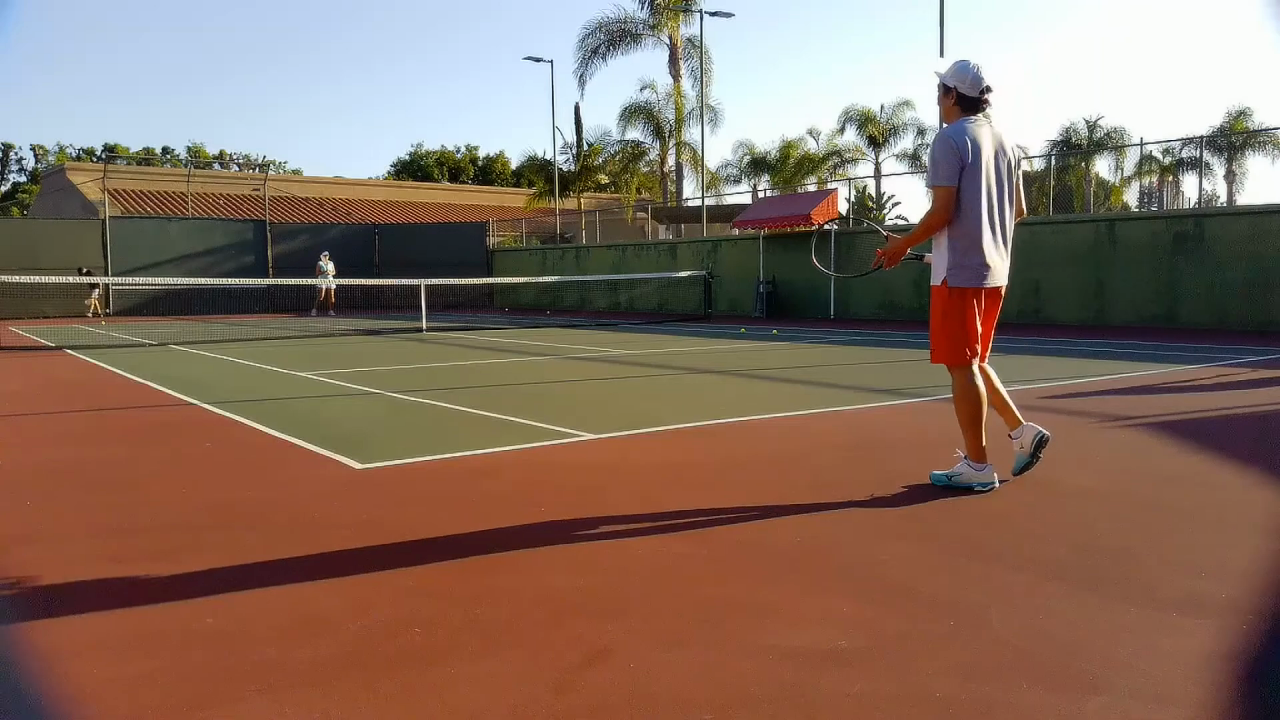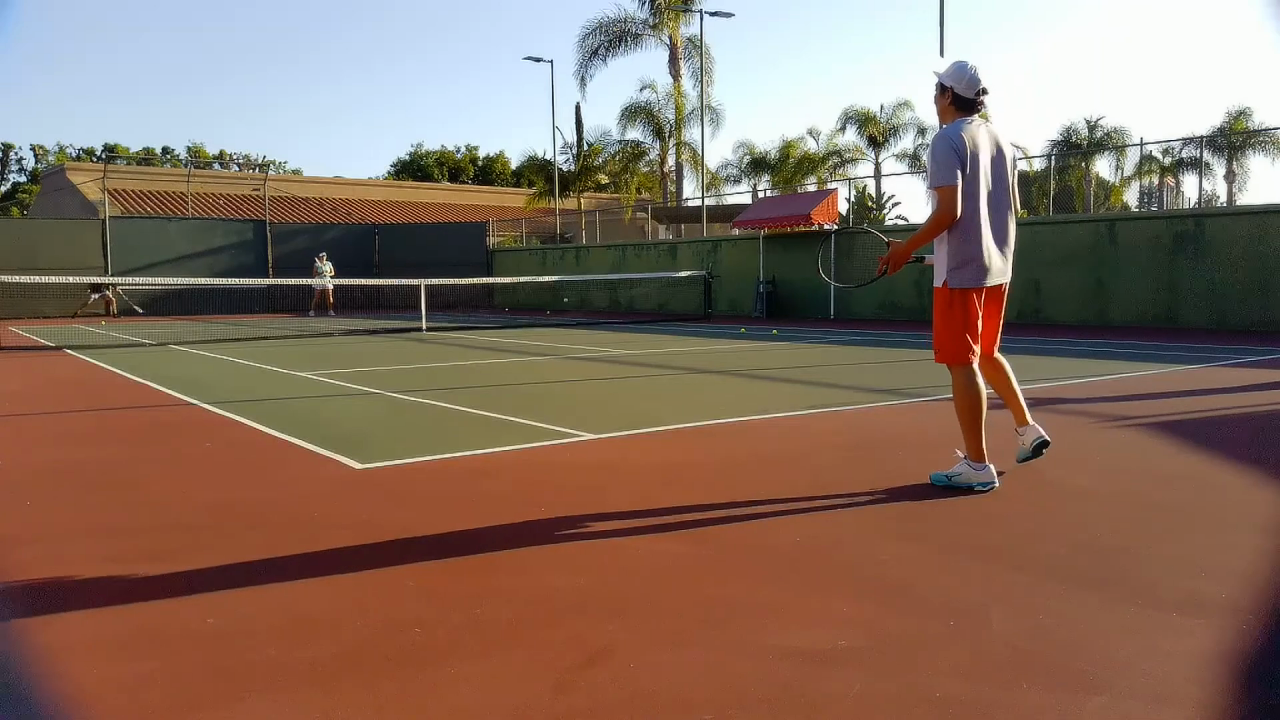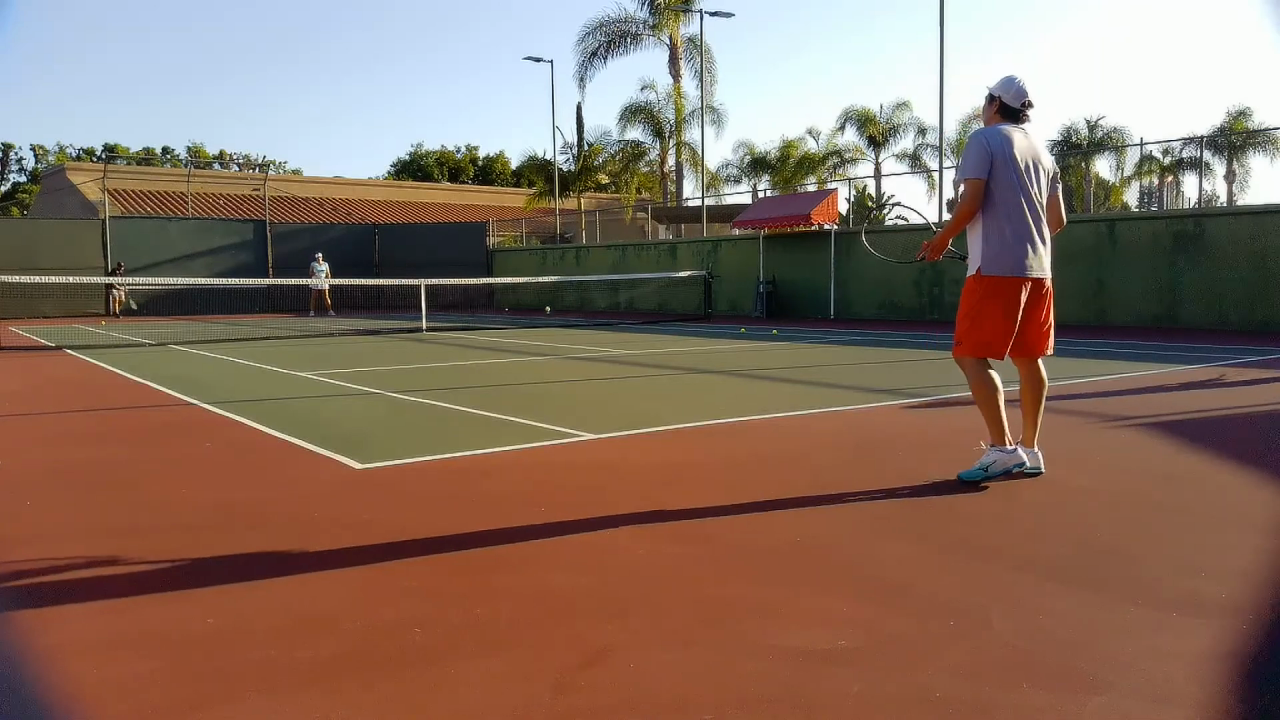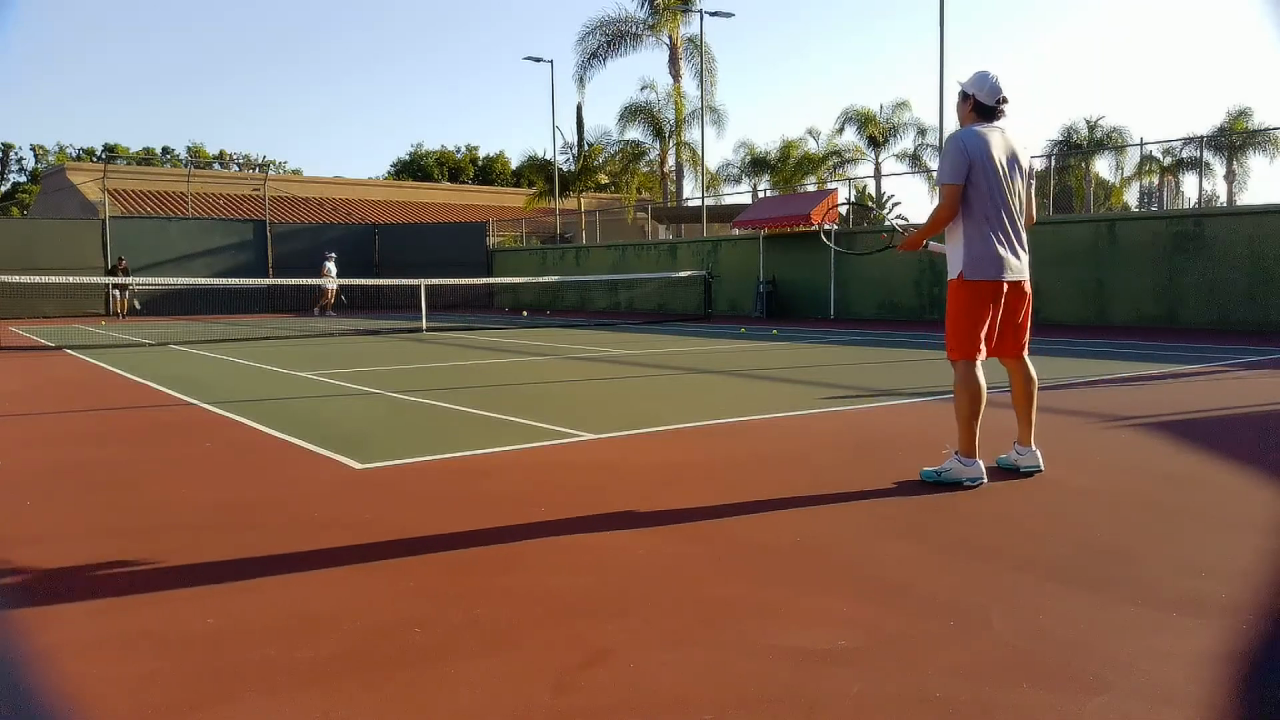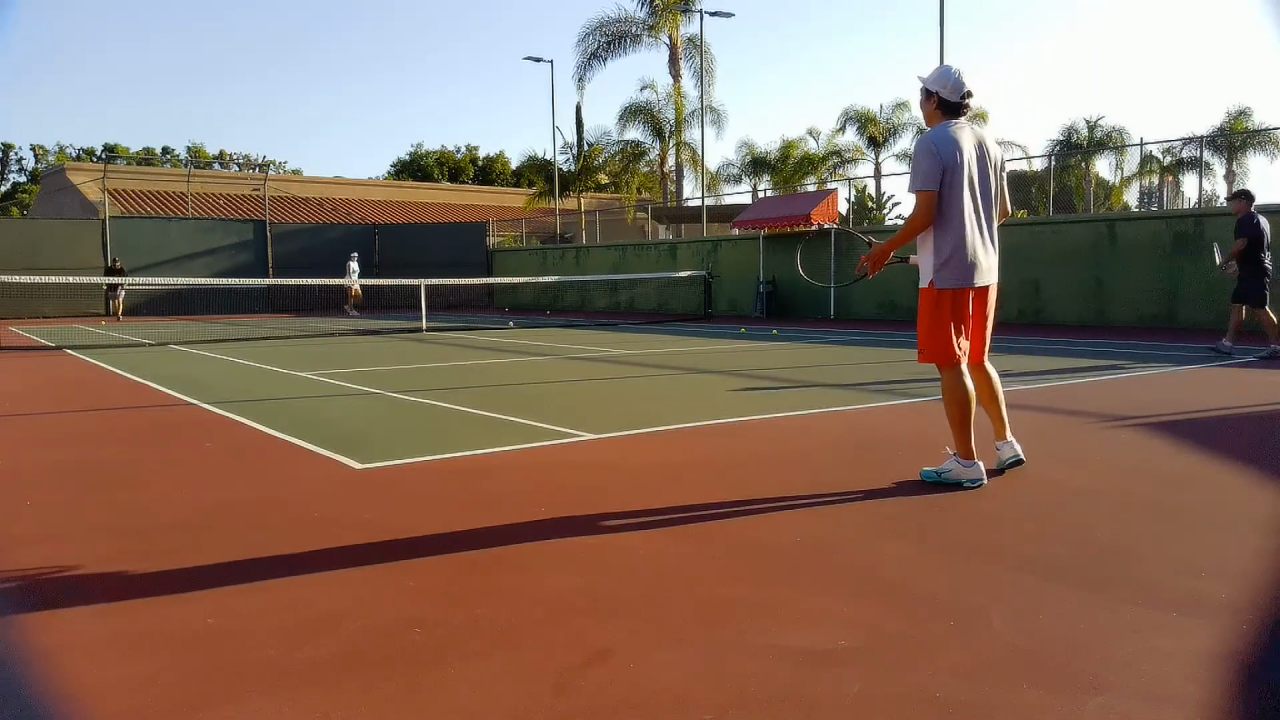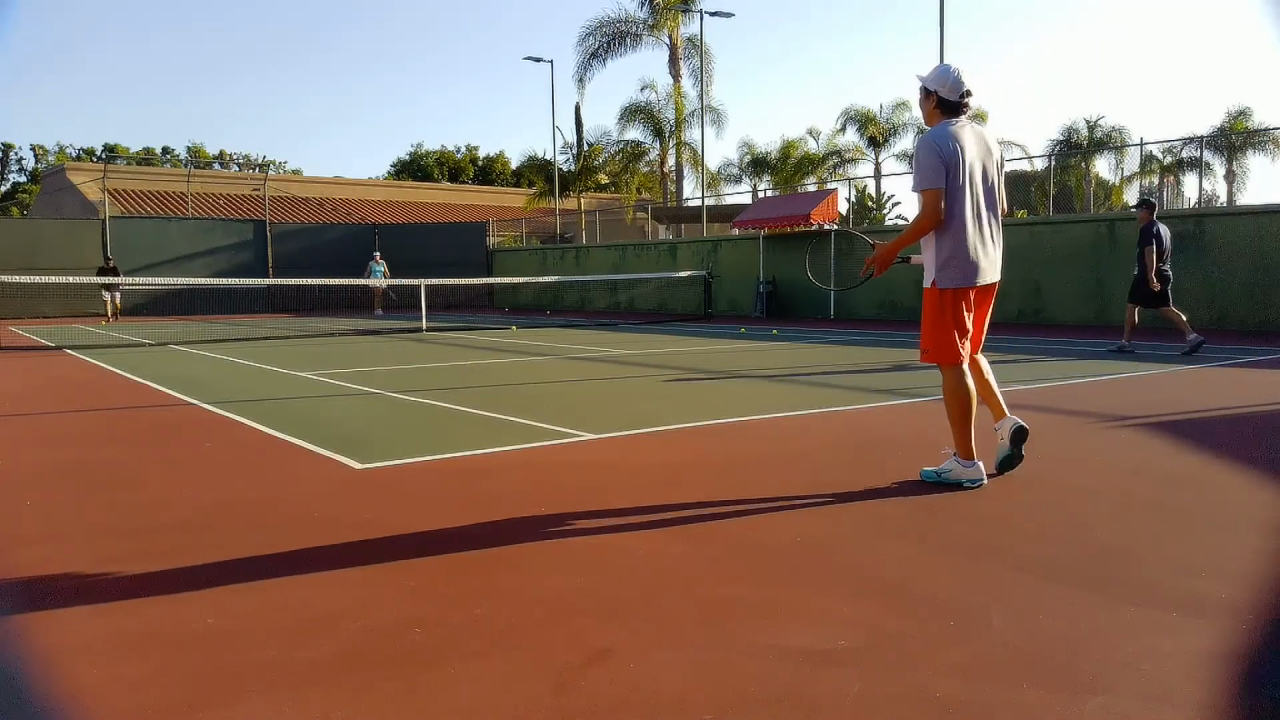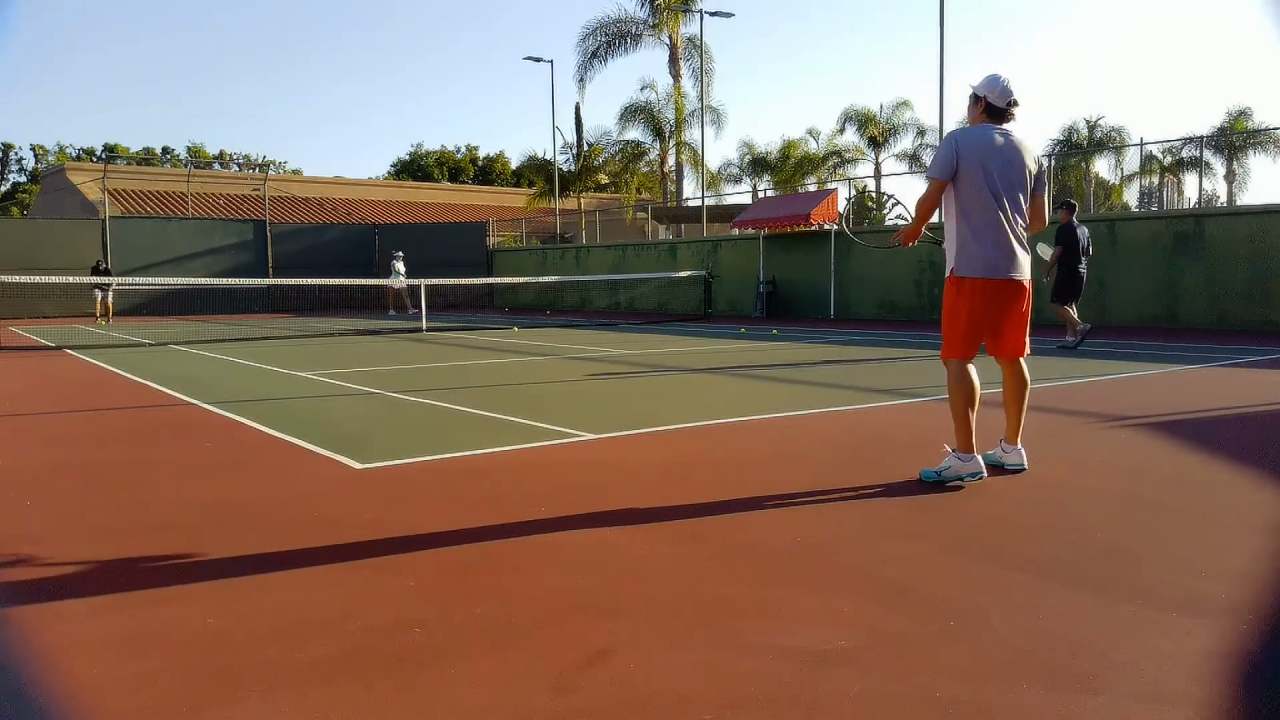
dt=0.7s
person 1, frame 1
left shoulder: (950, 138)
right shoulder: (1003, 141)
left elbow: (943, 211)
right elbow: (1018, 208)
left wrist: (903, 244)
left hip: (959, 271)
right hip: (995, 269)
left knee: (961, 365)
right knee: (973, 362)
left ankle: (979, 466)
right ankle: (1023, 432)
person 1, frame 2
left shoulder: (948, 139)
right shoulder: (1000, 141)
left elbow: (948, 211)
right elbow: (1014, 206)
left wrist: (906, 247)
left hip: (960, 270)
right hip: (998, 267)
left knee: (963, 364)
right knee: (986, 354)
left ankle: (977, 466)
right ankle: (1028, 429)
person 1, frame 3
left shoulder: (984, 139)
right shoulder: (1042, 152)
left elbow: (971, 201)
right elbow: (1057, 219)
left wrist: (942, 239)
left hip: (995, 267)
right hip: (1037, 268)
left knee: (971, 355)
right knee: (1029, 357)
left ankle: (1002, 448)
right ankle: (1028, 449)
person 1, frame 4
left shoulder: (961, 141)
right shoulder: (1017, 148)
left elbow: (948, 207)
right elbow: (1029, 216)
left wrist: (918, 237)
left hip: (975, 269)
right hip: (1016, 268)
left knee: (967, 361)
right knee: (1016, 358)
left ankle: (967, 461)
right ankle: (1026, 449)
person 1, frame 5
left shoulder: (931, 143)
right shoulder: (988, 144)
left elbow: (924, 214)
right elbow: (1003, 210)
left wrist: (886, 248)
left hip: (947, 272)
right hip: (984, 269)
left knee: (951, 364)
right knee: (976, 359)
left ankle: (966, 462)
right ankle: (1006, 443)
person 1, frame 6
left shoulder: (933, 142)
right shoulder: (987, 141)
left elbow: (932, 214)
right elbow: (1001, 207)
left wrist: (891, 249)
left hip: (950, 272)
right hip: (986, 267)
left knee: (952, 363)
right knee: (967, 354)
left ankle: (967, 463)
right ankle: (1006, 423)
person 1, frame 7
left shoulder: (959, 140)
right shoulder: (1028, 153)
left elbow: (930, 200)
right elbow: (1039, 220)
left wrist: (913, 228)
left hip: (971, 269)
right hip: (1015, 269)
left knee: (958, 359)
right knee: (1011, 358)
left ankle: (966, 456)
right ankle: (1011, 447)
